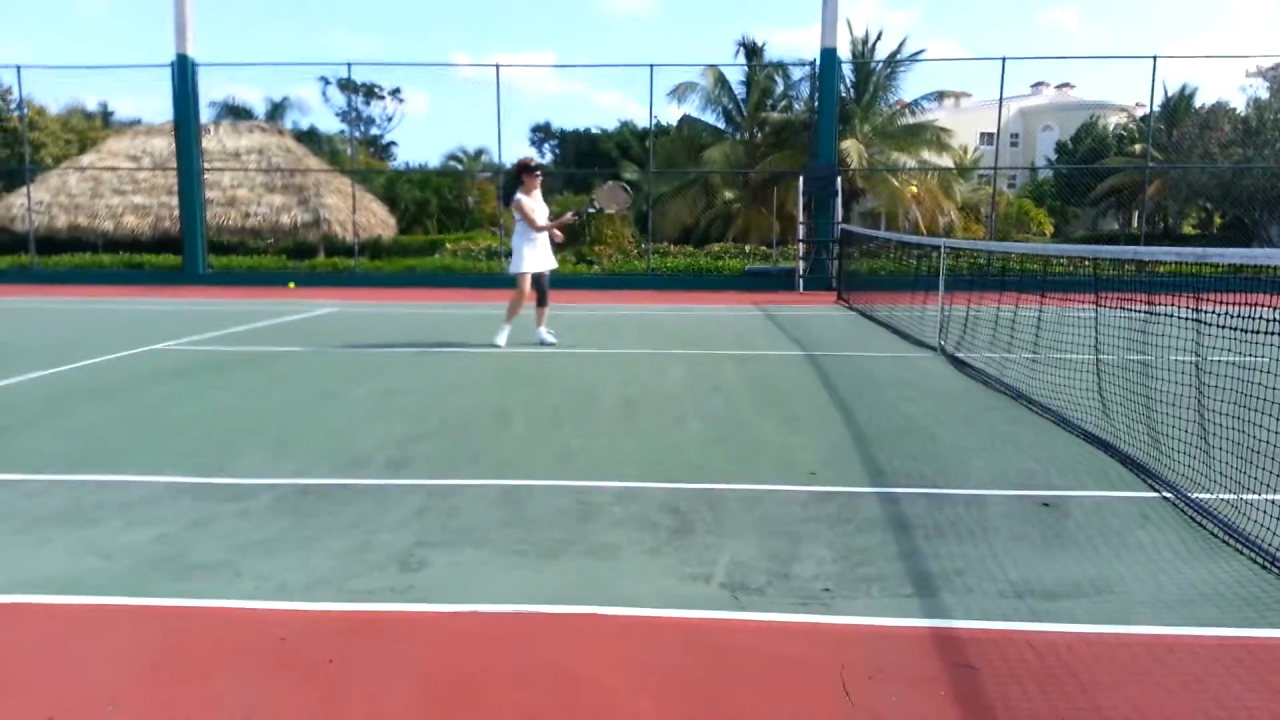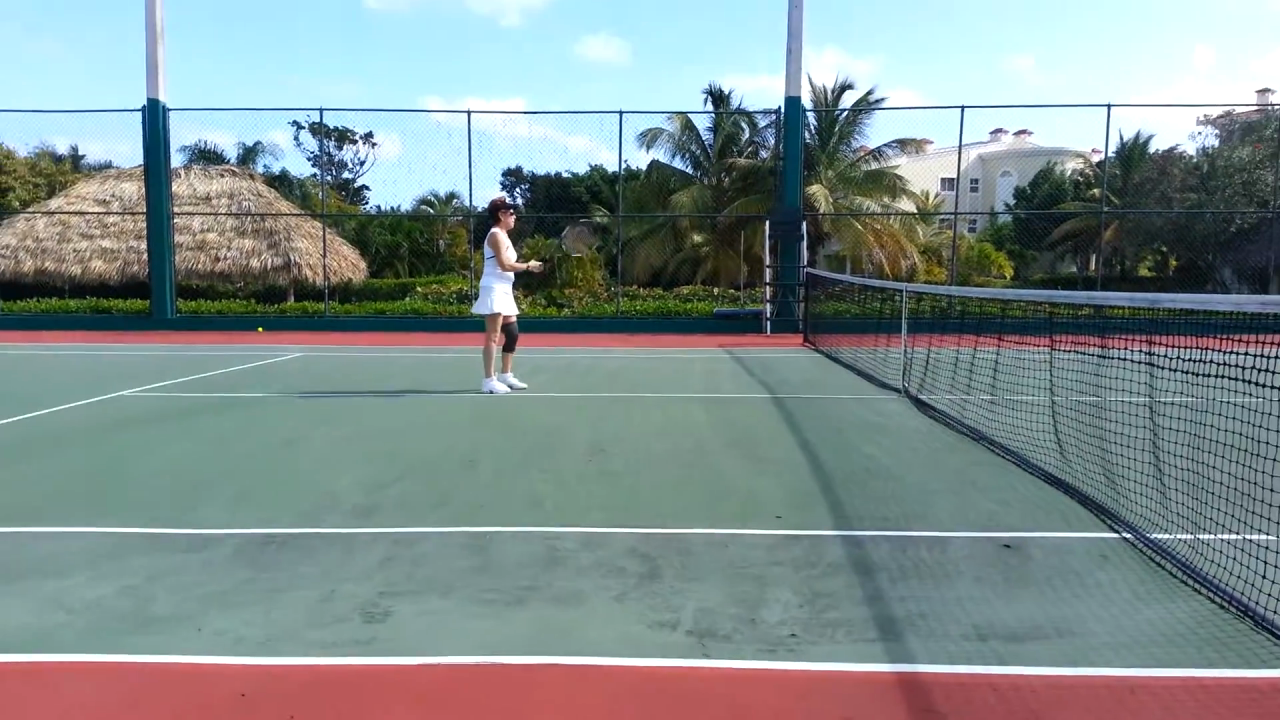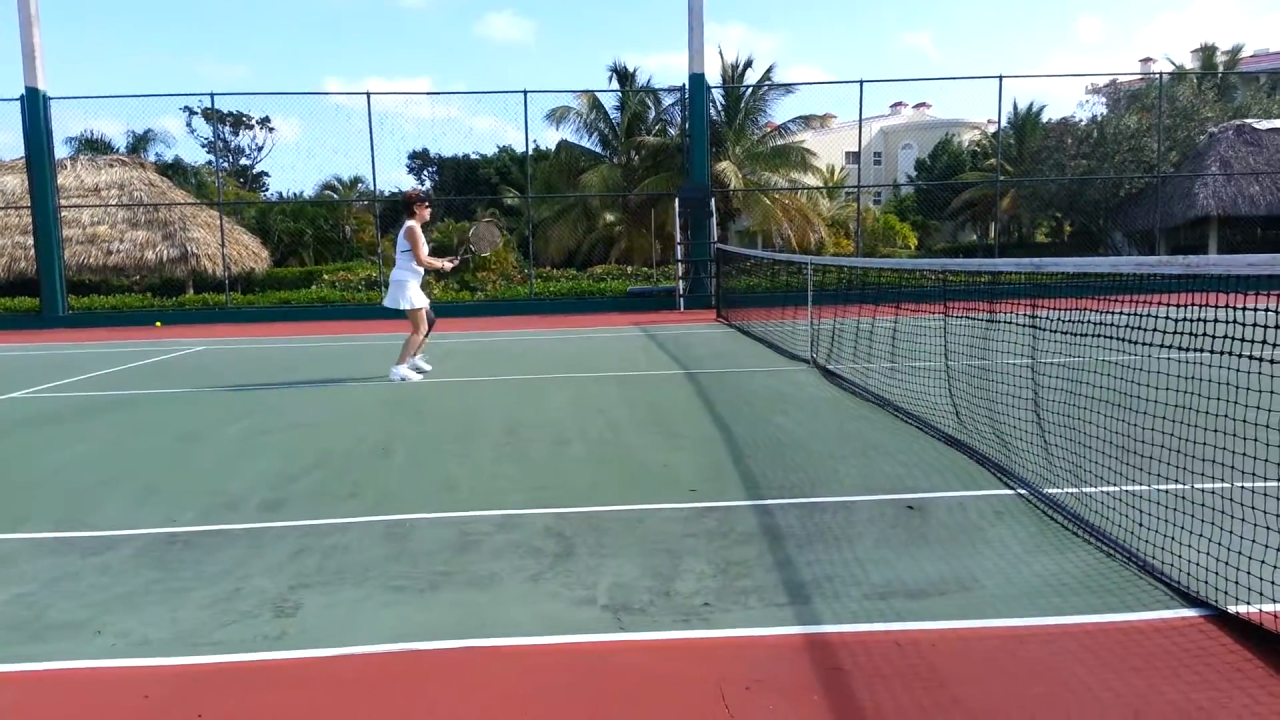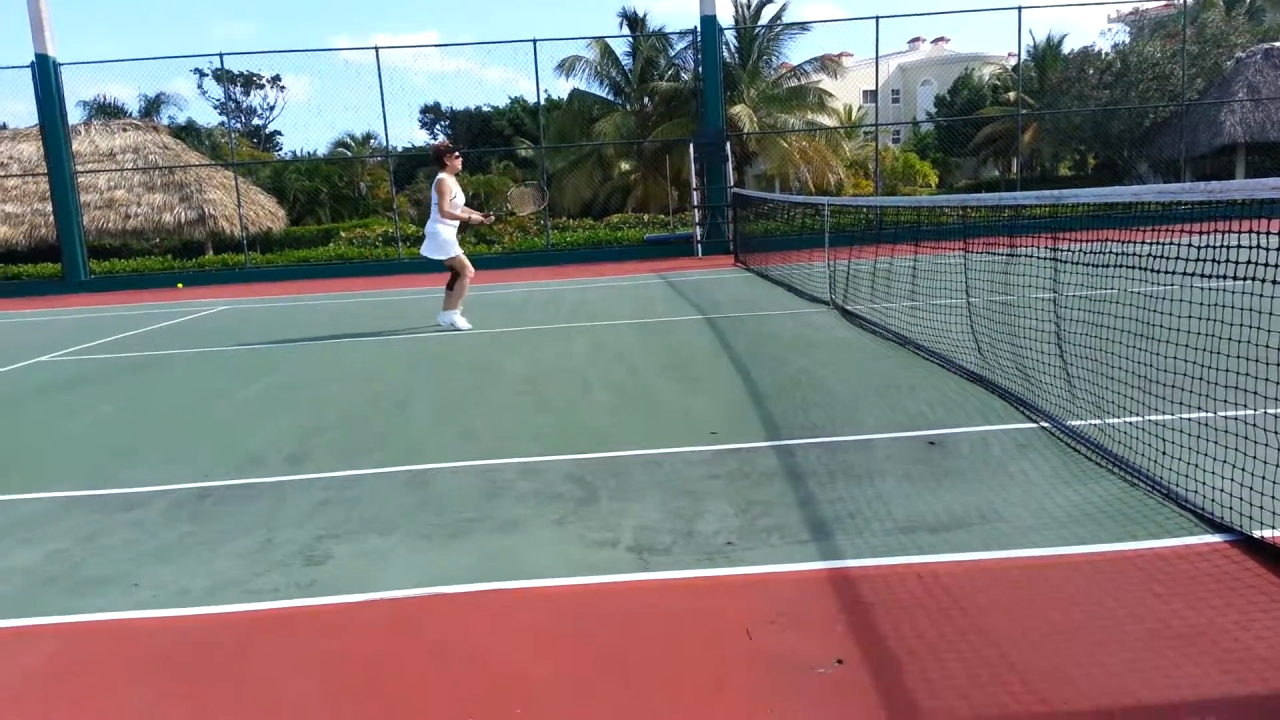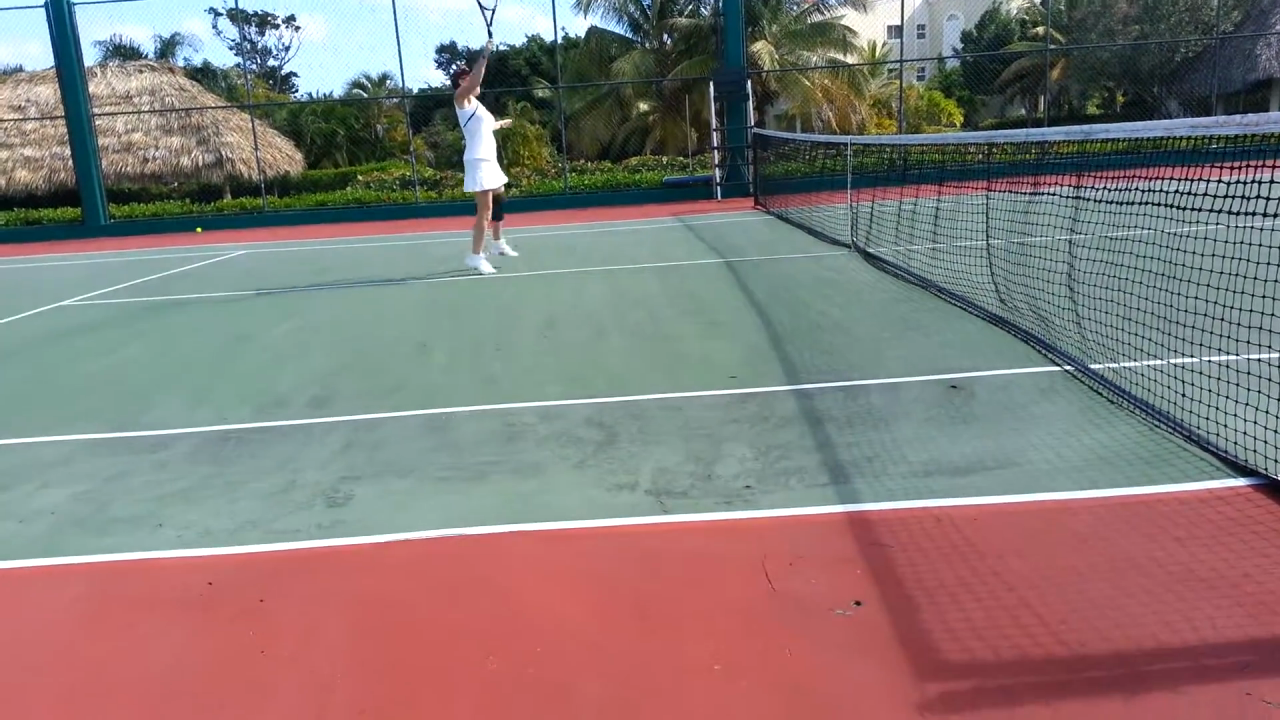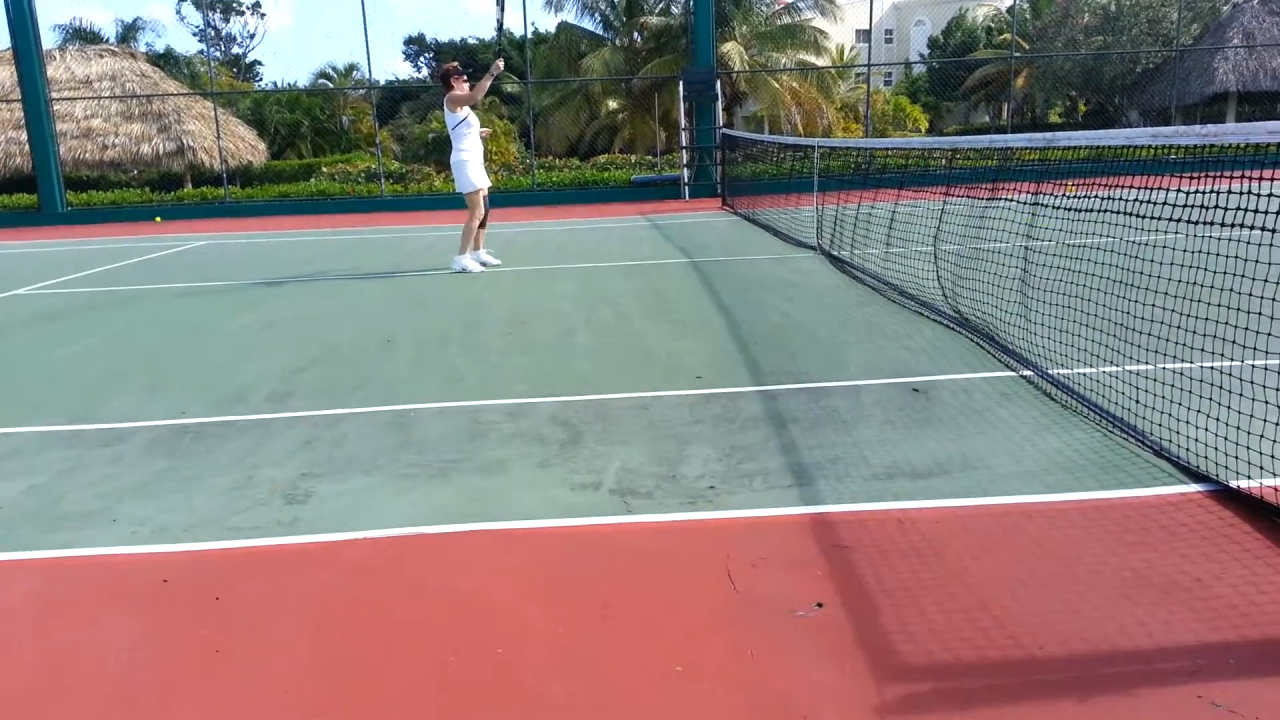
dt=0.7s
person 1, frame 1
left shoulder: (537, 191)
right shoulder: (519, 201)
right elbow: (537, 227)
left wrist: (553, 229)
right wrist: (561, 222)
left hip: (542, 247)
right hip: (525, 248)
left knee: (543, 291)
right knee: (523, 292)
left ankle: (541, 331)
right ankle: (505, 329)
person 1, frame 2
left shoulder: (503, 235)
right shoulder: (496, 235)
right elbow: (504, 265)
left wrist: (526, 266)
right wrist: (528, 265)
left hip: (504, 290)
right hip: (494, 289)
left knee: (512, 333)
right knee: (493, 336)
left ankle: (506, 375)
right ankle: (489, 380)
person 1, frame 3
left shoulder: (413, 228)
right shoulder: (413, 228)
left elbow: (420, 259)
right elbow: (421, 261)
left wrist: (443, 261)
right wrist: (443, 266)
left hip: (410, 284)
right hip: (405, 283)
left knee: (430, 319)
right knee: (421, 329)
left ankle: (413, 359)
right ankle: (399, 368)
person 1, frame 4
left shoulder: (452, 180)
right shoulder: (443, 181)
left elbow: (458, 208)
right elbow: (444, 212)
left wrist: (480, 215)
right wrist: (469, 218)
left hip: (446, 234)
right hip: (440, 234)
left knee: (458, 273)
right knee: (467, 272)
left ankle: (447, 314)
right ankle: (452, 314)
person 1, frame 5
left shoulder: (473, 103)
right shoulder: (462, 96)
right elbow: (475, 81)
left wrist: (499, 123)
right wrist: (484, 55)
left hip: (488, 161)
right hip: (478, 161)
left knee: (500, 201)
right knee: (485, 211)
left ankle: (497, 243)
right ankle: (476, 257)
person 1, frame 6
left shoulder: (459, 103)
right shoulder: (452, 99)
right elbow: (475, 96)
left wrist: (477, 132)
right wrist: (492, 73)
left hip: (473, 162)
right hip: (466, 162)
left knee: (482, 211)
right knee: (477, 213)
left ankle: (478, 253)
right ankle: (462, 258)
